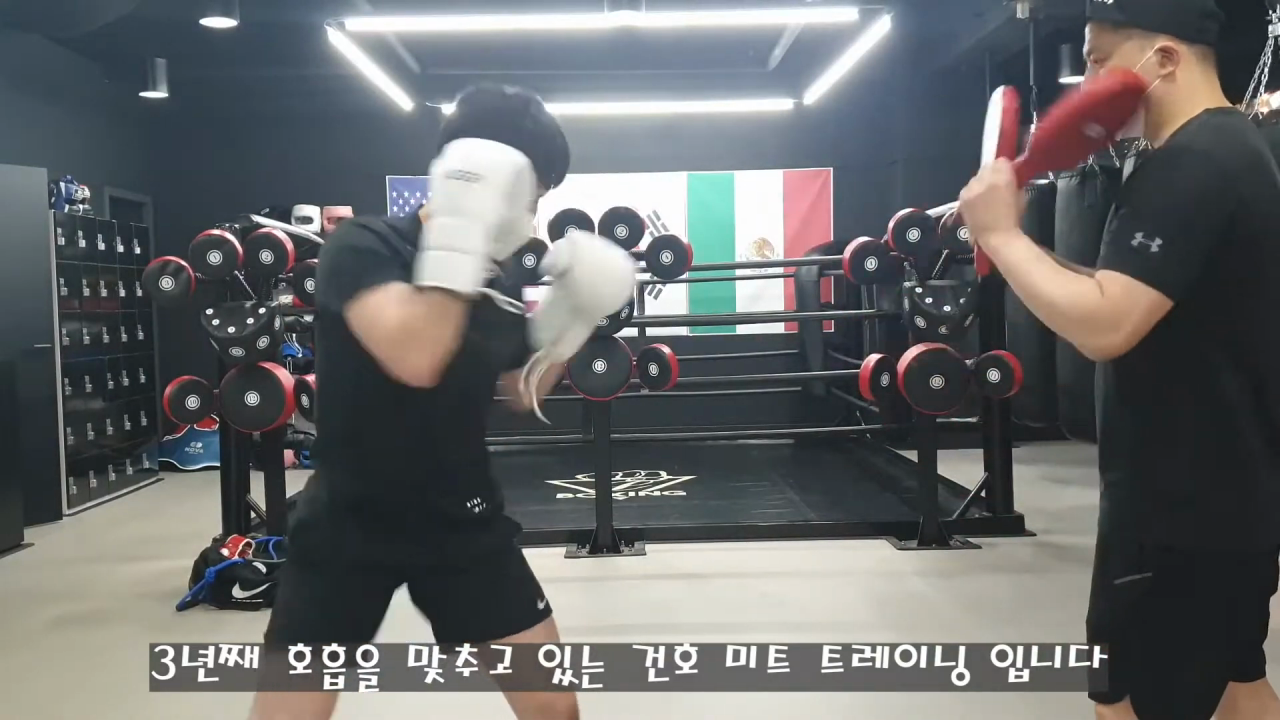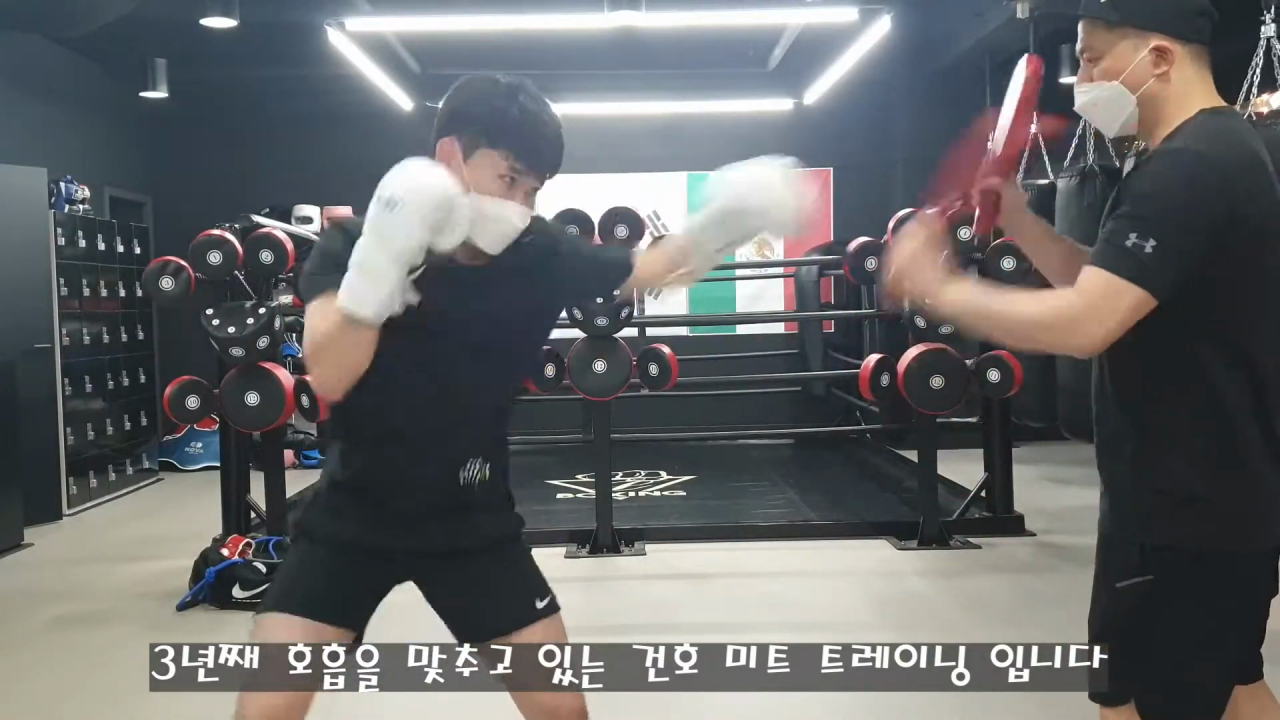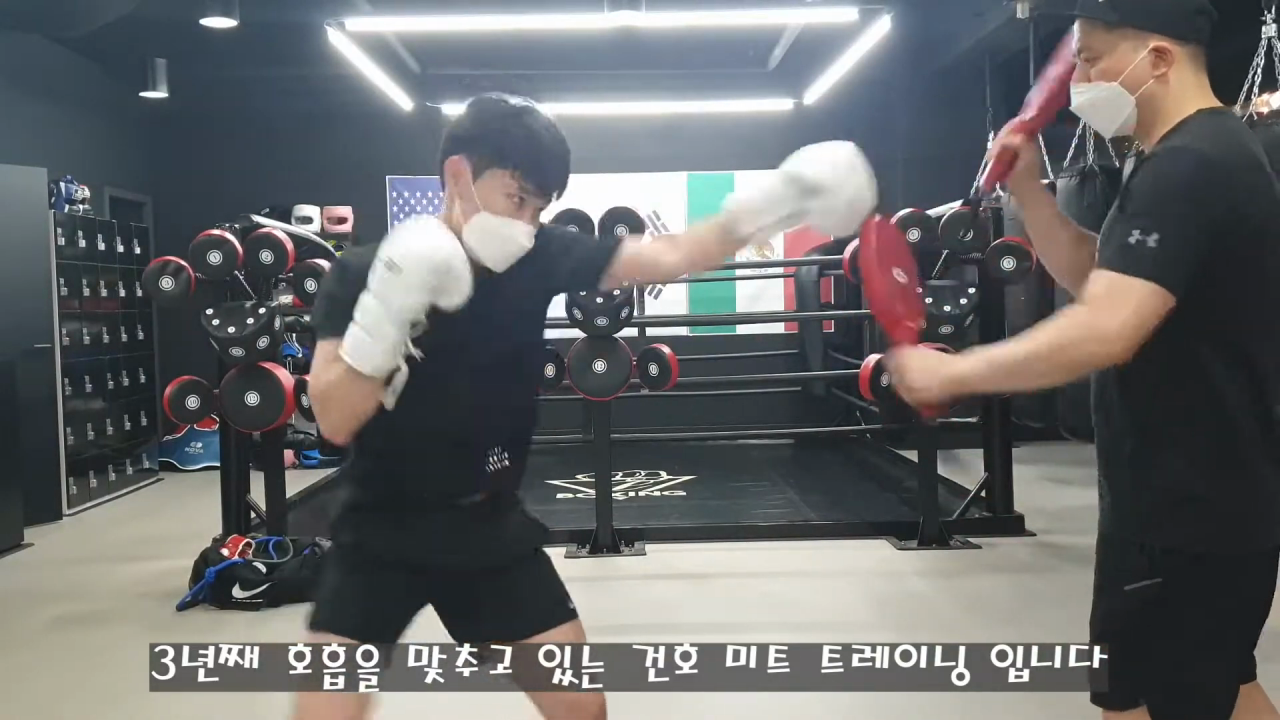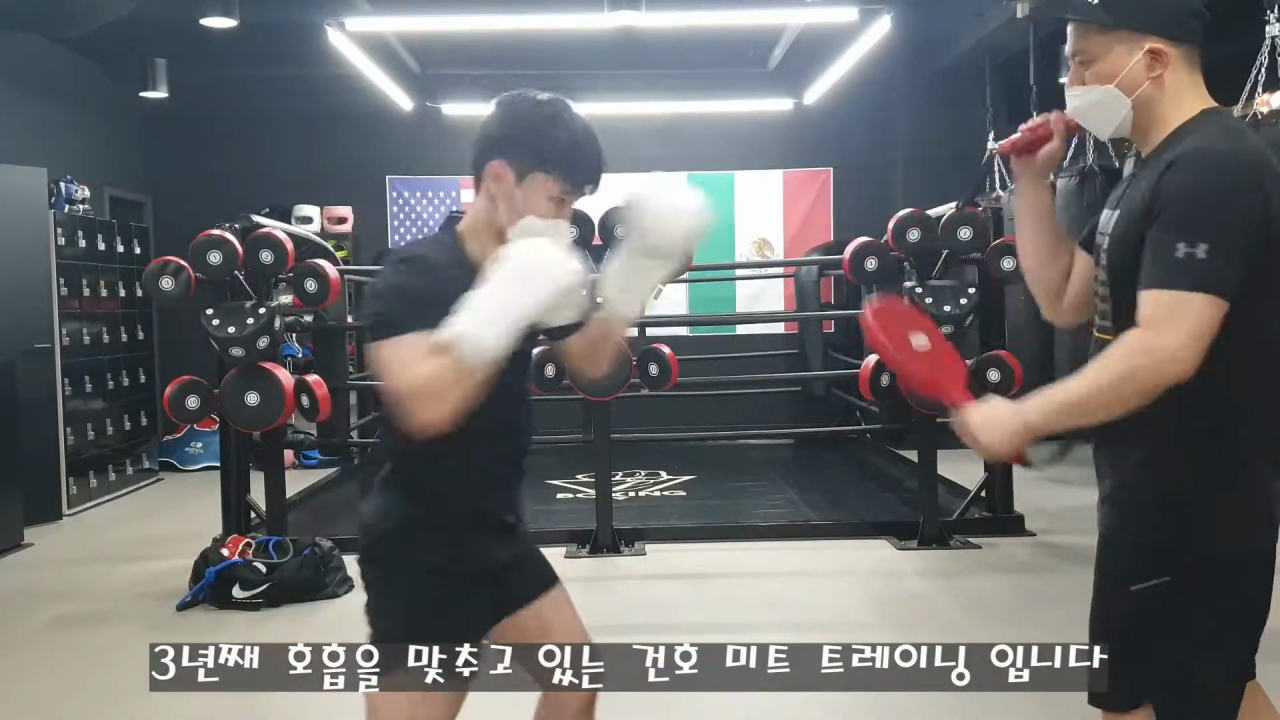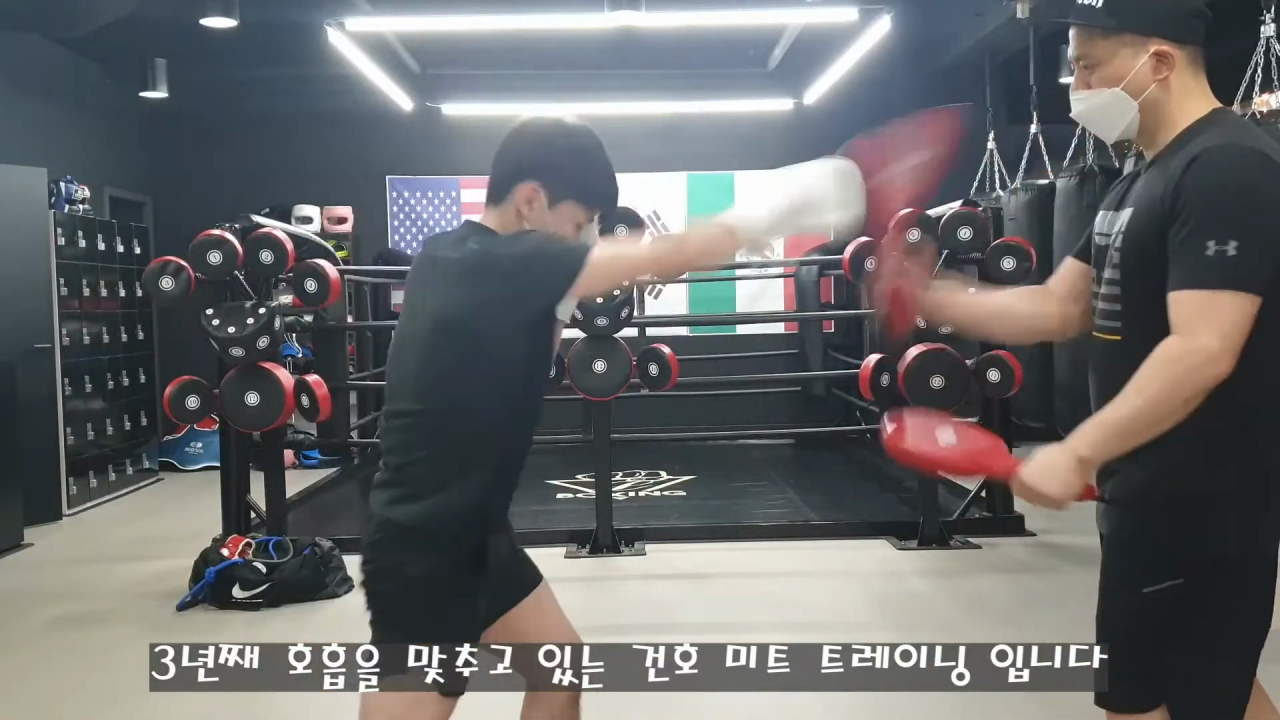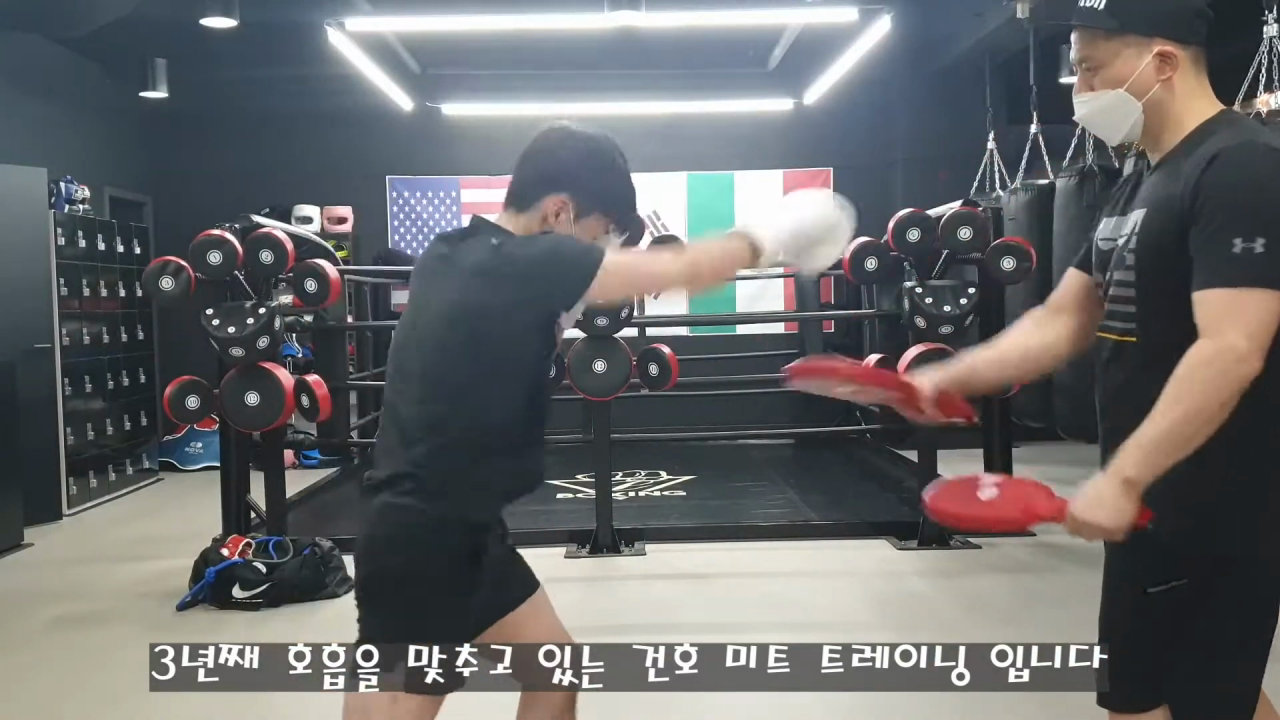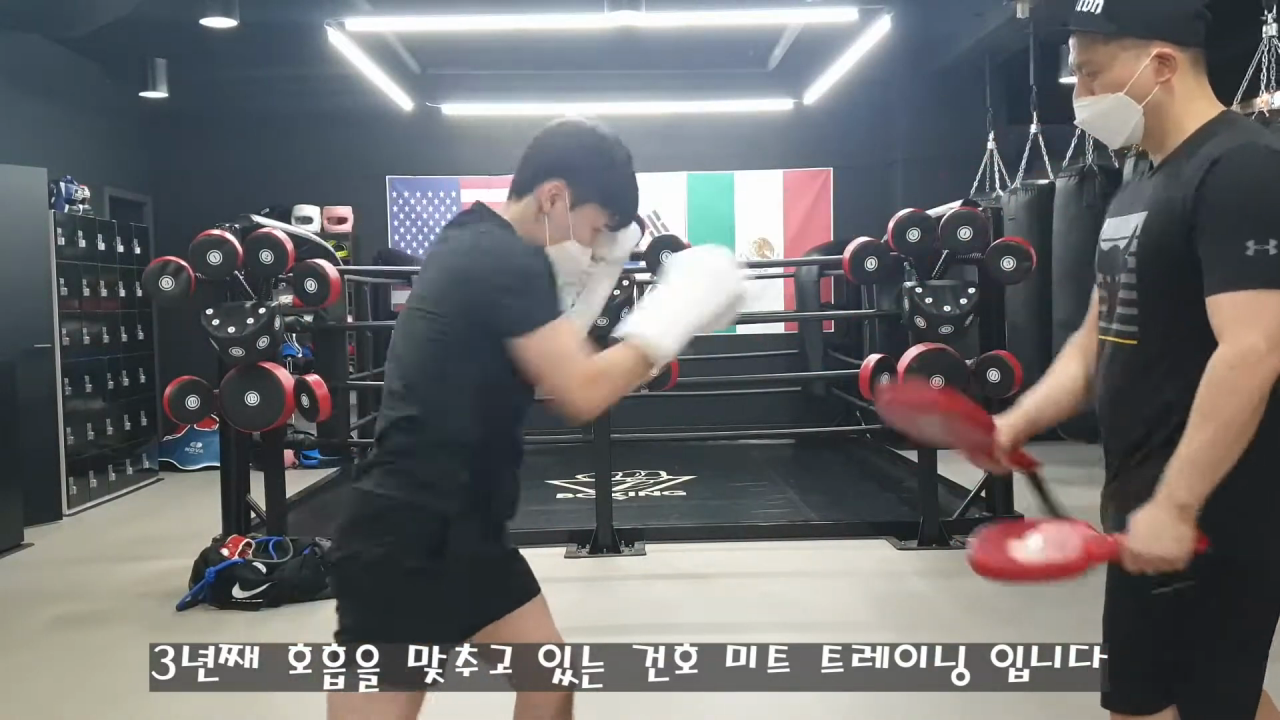
dt=0.1s
person 1, frame 1
left shoulder: (1194, 165)
right shoulder: (1215, 156)
left elbow: (1107, 323)
right elbow: (1135, 291)
left wrist: (1001, 234)
right wrist: (1015, 237)
left hip: (1190, 498)
person 1, frame 2
left shoulder: (1190, 167)
right shoulder: (1204, 157)
left elbow: (1082, 322)
right elbow: (1106, 287)
left wrist: (937, 288)
right wrist: (1016, 218)
left hip: (1186, 498)
right hip: (1210, 486)
person 1, frame 3
left shoulder: (1198, 166)
right shoulder: (1179, 162)
left elbow: (1104, 332)
right elbow: (1100, 281)
left wrist: (951, 374)
right wrist: (1027, 186)
left hip: (1194, 500)
right hip: (1189, 490)
person 1, frame 4
left shoulder: (1207, 169)
right shoulder: (1159, 169)
left elbow: (1166, 349)
right elbow: (1067, 301)
left wrist: (1021, 419)
right wrist: (1031, 188)
left hip: (1196, 500)
right hip: (1174, 490)
person 1, frame 5
right shoulder: (1144, 178)
left elbow: (1204, 350)
right elbow: (1061, 305)
left wrist: (1074, 456)
right wrist: (939, 296)
left hip: (1203, 504)
right hip: (1155, 493)
person 1, frame 6
right shoulder: (1143, 181)
right elbow: (1065, 319)
left wrist: (1122, 477)
right wrist: (949, 377)
left hip: (1210, 507)
right hip: (1163, 499)
person 1, frame 7
right shoulder: (1152, 181)
right elbow: (1109, 334)
left wrist: (1175, 504)
right wrist: (1020, 420)
left hip: (1216, 513)
right hip: (1160, 501)
person 2, frame 1
left shoulder: (492, 278)
right shoulder: (364, 246)
left elbow: (520, 393)
right elbow: (414, 361)
left wrist: (571, 321)
right wrist: (464, 236)
left hip: (465, 523)
right hip: (346, 523)
person 2, frame 2
left shoulder: (535, 253)
right shoulder: (350, 245)
left elbow: (660, 266)
right elbow: (330, 376)
left wrist: (724, 219)
right wrist: (384, 257)
left hip: (473, 521)
right hip: (355, 516)
person 2, frame 3
left shoulder: (531, 255)
right shoulder: (360, 272)
left elbow: (669, 257)
right elbow: (336, 421)
left wrist: (777, 199)
right wrist: (384, 314)
left hip: (490, 528)
right hip: (382, 532)
person 2, frame 4
left shoulder: (520, 263)
right shoulder: (405, 276)
left elbow: (591, 362)
right elbow: (430, 407)
left wrist: (645, 264)
right wrist: (504, 301)
left hip: (486, 527)
right hip: (419, 544)
person 2, frame 5
left shoulder: (455, 258)
right shoulder: (510, 262)
right elbow: (666, 254)
right wrist: (774, 210)
left hip: (455, 530)
right hip: (425, 548)
person 2, frame 6
left shoulder: (452, 254)
right shoulder: (530, 264)
right elbow: (670, 271)
left wrist: (557, 308)
right wrist: (774, 232)
left hip: (447, 528)
right hip: (424, 541)
person 2, frame 7
left shoulder: (470, 247)
right shoulder: (500, 265)
right elbow: (585, 392)
left wrist: (578, 290)
right wrist: (678, 309)
left hip: (454, 527)
right hip: (405, 538)
